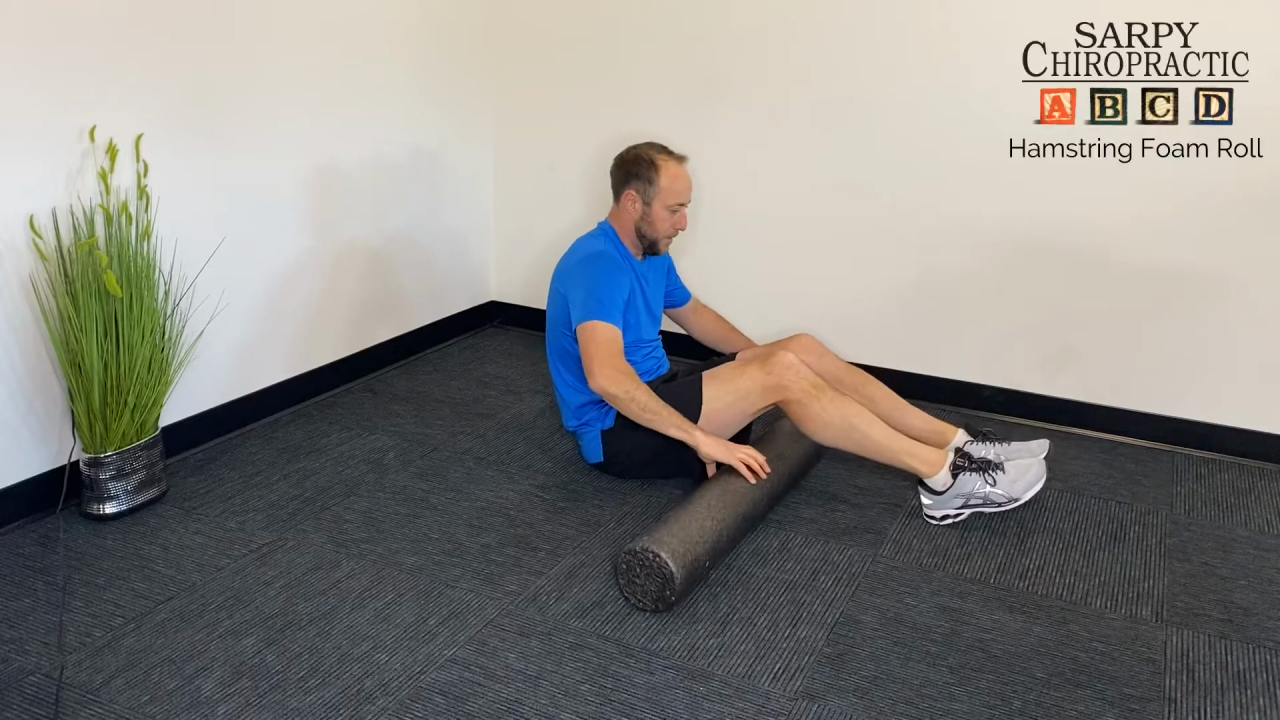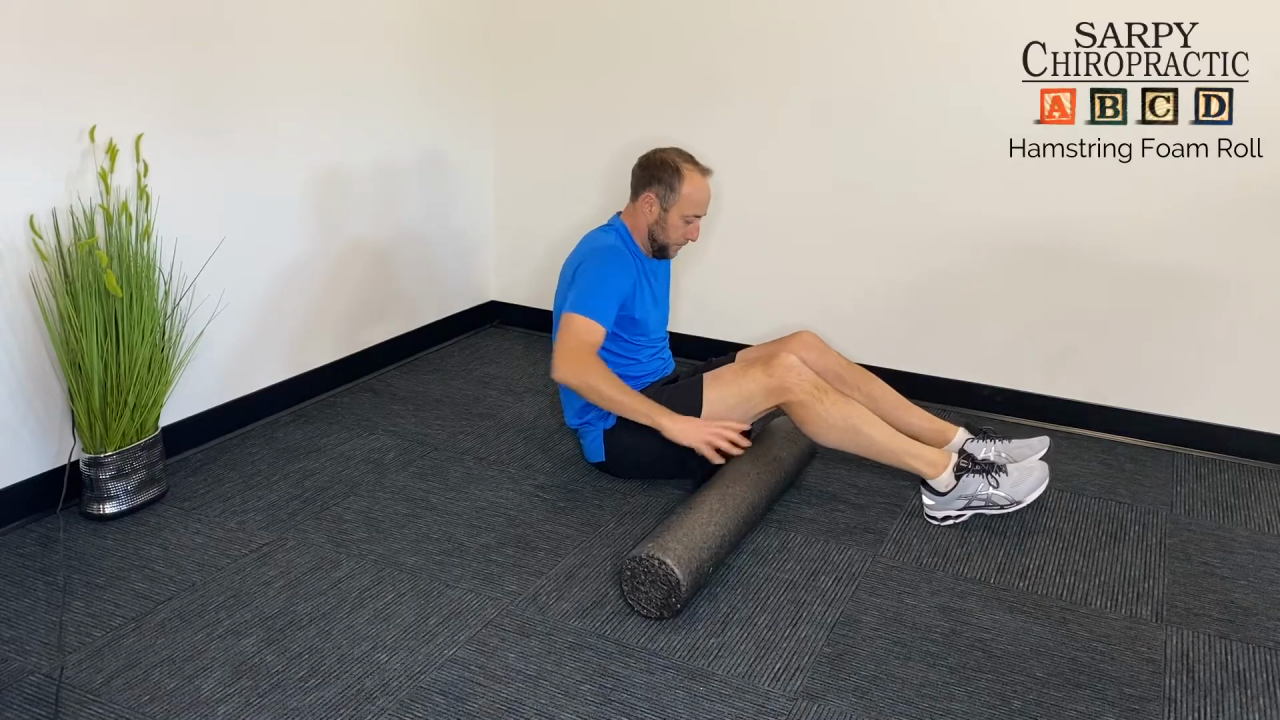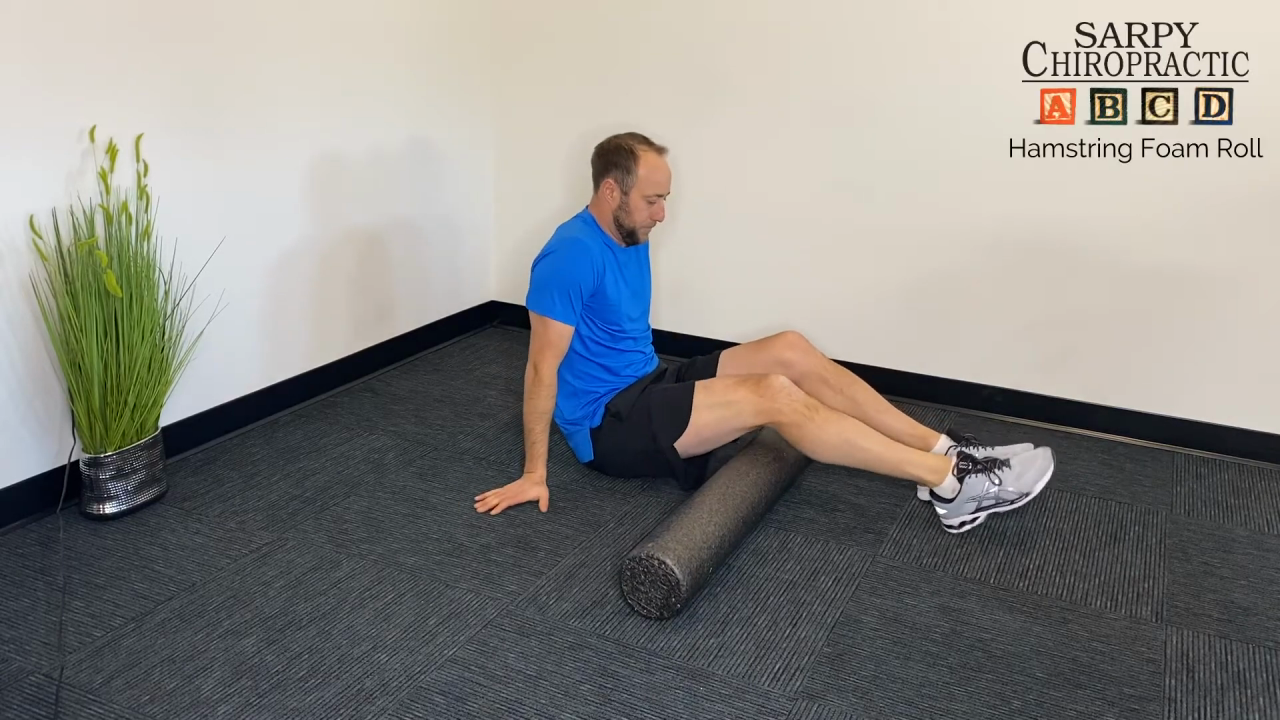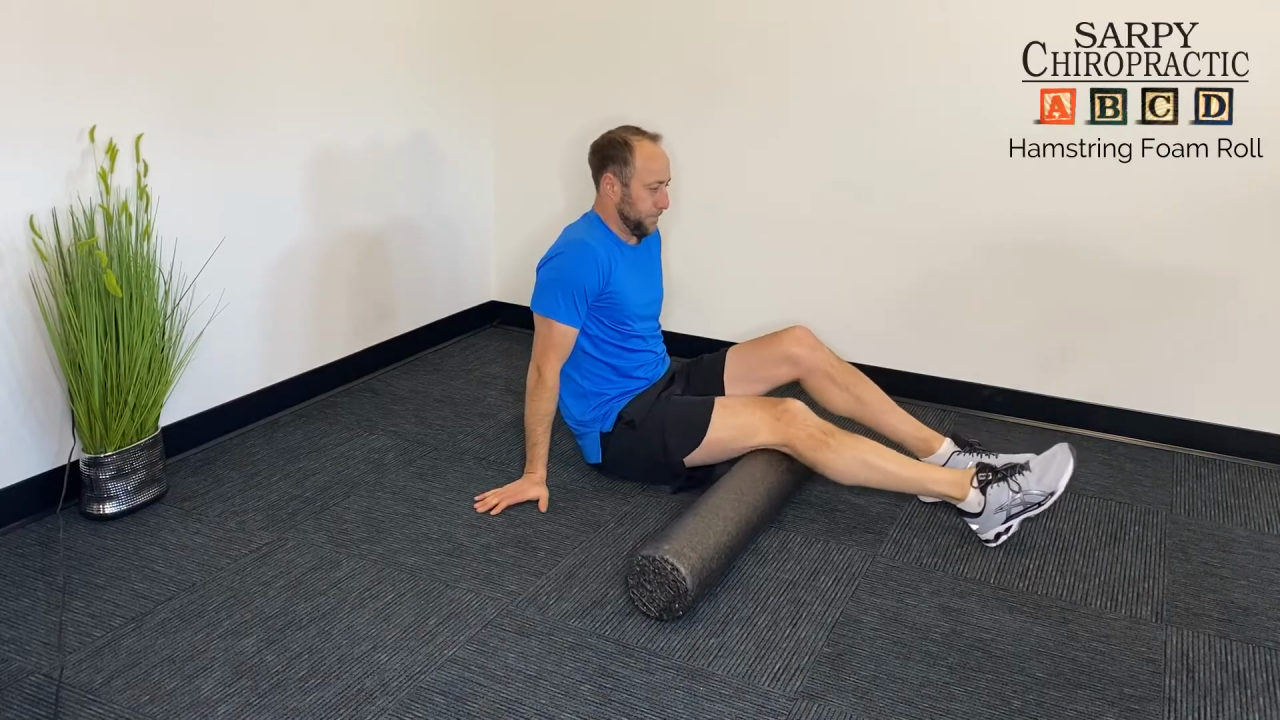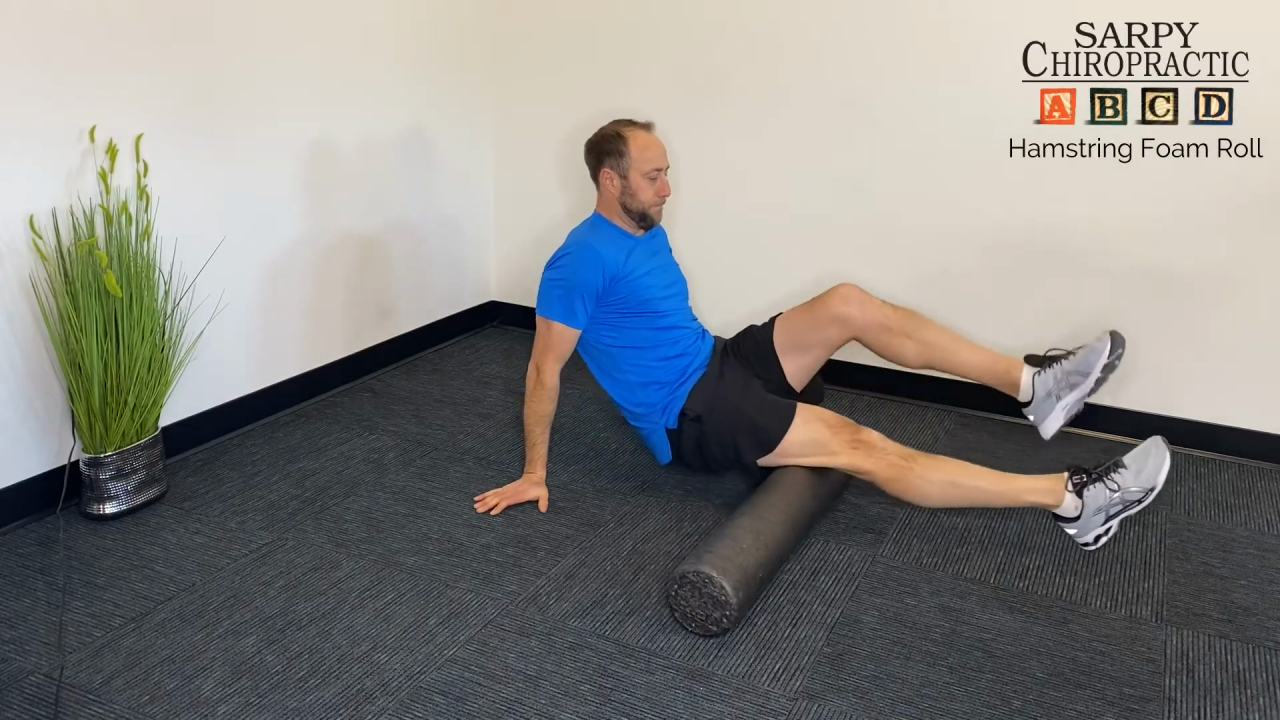
dt=1s
person 1, frame 1
left shoulder: (651, 255)
right shoulder: (595, 264)
left elbow: (692, 313)
right elbow: (605, 377)
left wrist: (762, 357)
right wrist: (702, 440)
left hip: (655, 393)
right hip: (618, 432)
left knee: (800, 349)
right knee: (782, 372)
left ankle: (959, 446)
right ankle: (945, 477)
person 1, frame 2
left shoulder: (649, 247)
right shoulder: (606, 258)
right elbow: (570, 366)
left wrist: (710, 383)
right wrist: (674, 424)
left hip: (654, 395)
right hip: (622, 434)
left knee: (803, 347)
right knee: (784, 374)
left ankle: (957, 445)
right ankle: (947, 477)
person 1, frame 3
left shoulder: (629, 238)
right shoulder: (571, 255)
right elbow: (543, 369)
right wrist: (534, 473)
left hip: (646, 387)
right hip: (611, 426)
left knee: (790, 351)
right knee: (773, 396)
left ankle: (942, 452)
right ankle: (951, 484)
person 1, frame 4
left shoulder: (644, 236)
right shoulder: (578, 257)
right elbow: (545, 370)
right wrist: (534, 475)
left hip: (661, 384)
right hip: (620, 427)
left knee: (797, 346)
right knee: (786, 419)
left ankle: (943, 456)
right ankle: (974, 495)
person 1, frame 5
left shoulder: (646, 233)
right shoulder: (582, 261)
right elbow: (544, 370)
right wrist: (534, 476)
left hip: (721, 365)
right hip: (691, 417)
left knee: (848, 305)
right knee: (860, 448)
left ankle: (1031, 385)
right ankle: (1071, 500)
